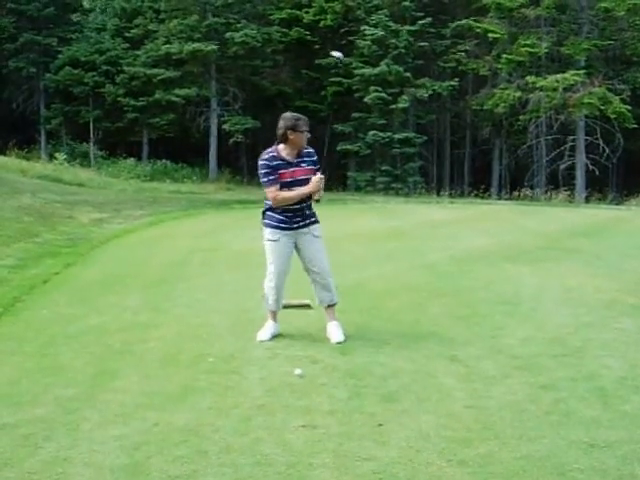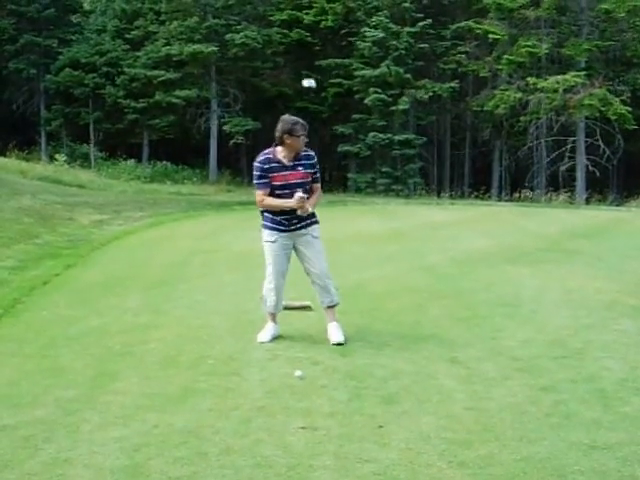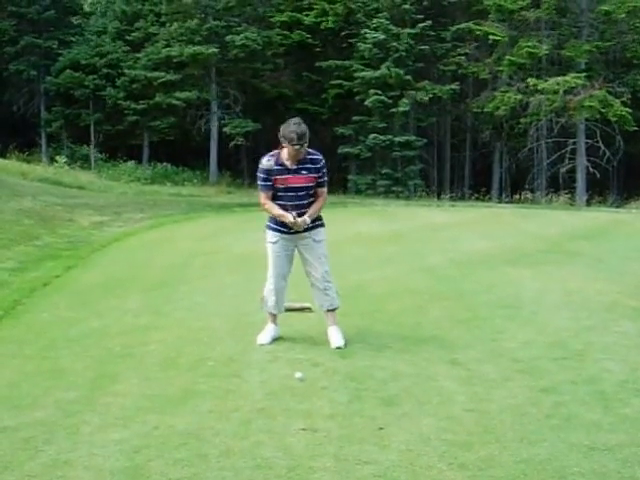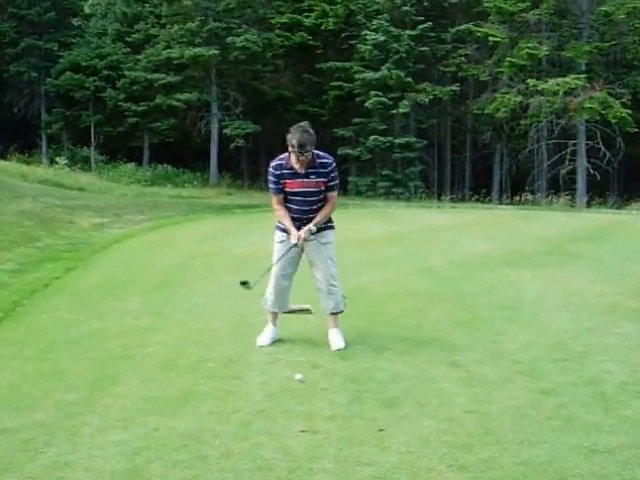
dt=0.2s
person 1, frame 1
left shoulder: (310, 155)
right shoulder: (268, 159)
left elbow: (316, 187)
right elbow: (273, 198)
left wrist: (317, 191)
right wrist: (306, 189)
left hip: (307, 225)
right hip: (277, 228)
left knee: (321, 271)
right knee: (275, 275)
left ankle: (332, 322)
right ankle: (272, 322)
person 1, frame 2
left shoulder: (309, 157)
right shoulder: (263, 161)
left elbow: (316, 191)
right elbow: (261, 200)
left wrist: (308, 206)
right wrist: (291, 204)
left hip: (306, 227)
right hip: (275, 230)
left knee: (320, 272)
right knee: (274, 277)
left ankle: (332, 323)
right ankle: (272, 324)
person 1, frame 3
left shoulder: (316, 161)
right shoulder: (268, 164)
left elbow: (322, 196)
right elbow: (265, 201)
left wrist: (305, 219)
right wrist: (287, 217)
left hip: (311, 229)
right hip: (278, 231)
left knee: (321, 276)
right knee: (275, 278)
left ankle: (333, 326)
right ankle: (272, 325)
person 1, frame 4
left shoulder: (327, 164)
right shoulder: (277, 166)
left elbow: (331, 202)
right elbow: (277, 205)
left wrist: (310, 229)
right wrist: (292, 231)
left hip: (320, 231)
right hip: (286, 231)
left knee: (327, 278)
right knee: (279, 278)
left ankle: (334, 328)
right ankle: (272, 326)
